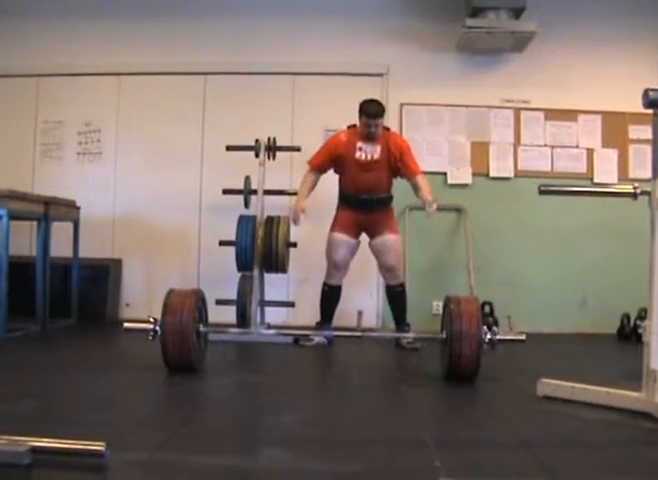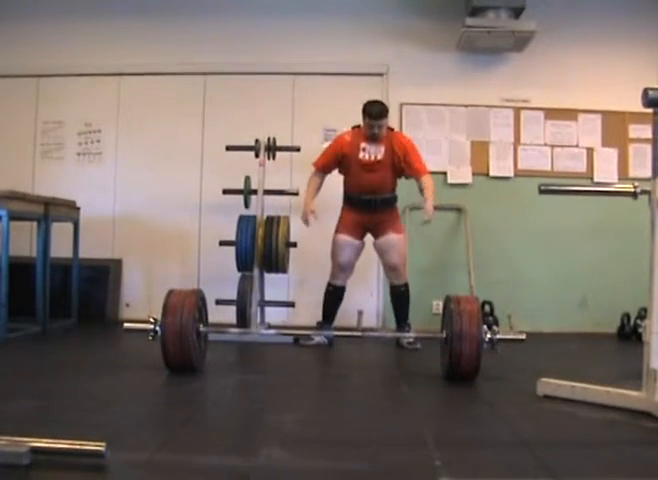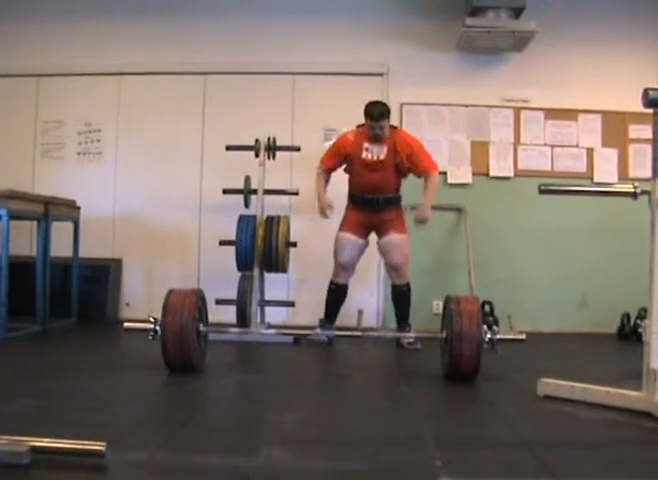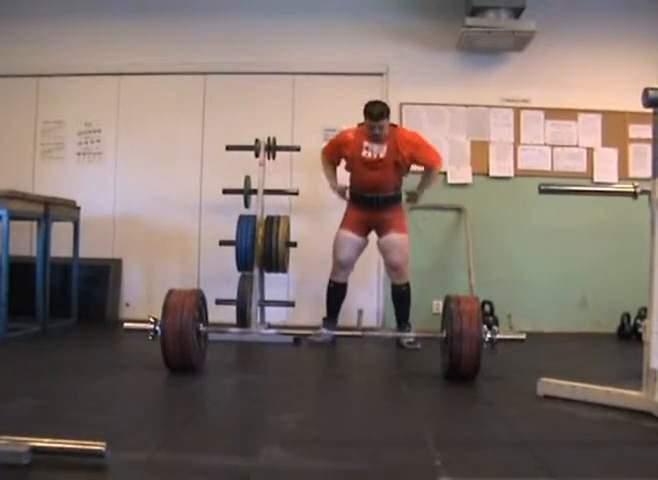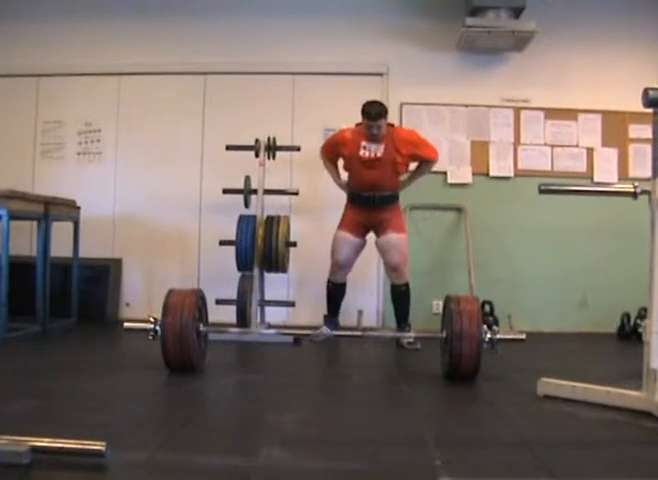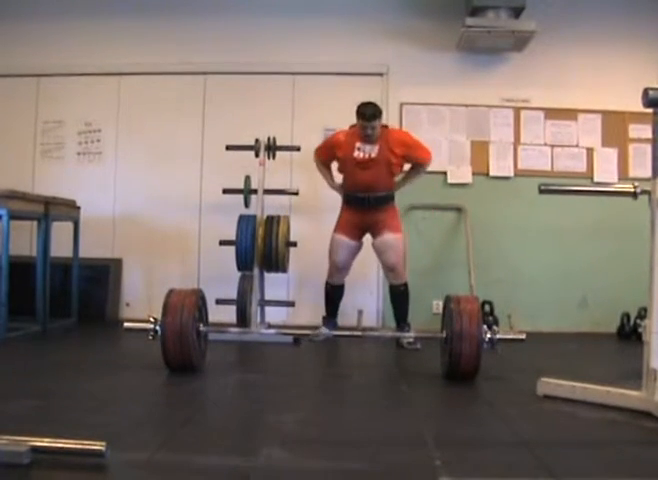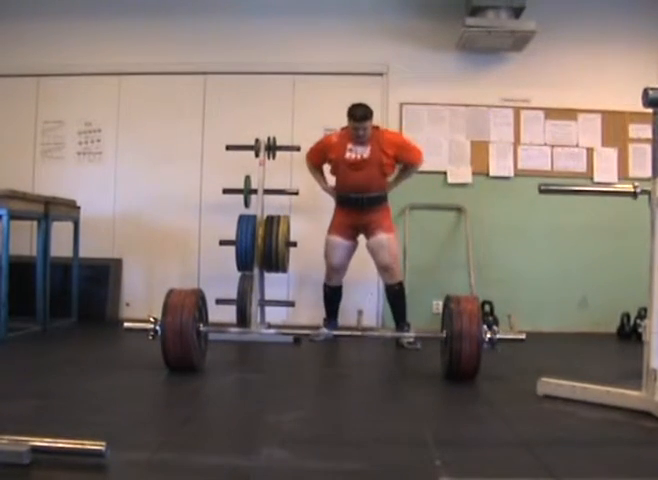
dt=0.1s
person 1, frame 1
left shoulder: (396, 143)
right shoulder: (340, 140)
left elbow: (416, 176)
right elbow: (314, 170)
left wrist: (427, 197)
right wrist: (300, 200)
left hip: (381, 213)
right hip: (348, 211)
left knee: (392, 270)
right knee: (335, 269)
left ankle: (403, 330)
right ankle: (323, 330)
person 1, frame 2
left shoulder: (401, 143)
right shoulder: (345, 141)
left elbow: (422, 175)
right elbow: (320, 171)
left wrist: (428, 201)
right wrist: (308, 201)
left hip: (387, 213)
right hip: (353, 212)
left knee: (397, 270)
right knee: (340, 270)
left ankle: (404, 330)
right ankle: (324, 330)
person 1, frame 3
left shoulder: (405, 142)
right shoulder: (348, 140)
left elbow: (431, 172)
right elbow: (324, 167)
left wrist: (426, 205)
right wrist: (321, 197)
left hip: (390, 212)
right hip: (356, 211)
left knee: (399, 269)
right knee: (342, 268)
left ankle: (404, 330)
right ankle: (326, 326)
person 1, frame 4
left shoulder: (406, 139)
right shoulder: (348, 138)
left elbow: (434, 162)
right elbow: (327, 156)
left wrist: (418, 192)
right wrist: (334, 185)
left hip: (391, 211)
right hip: (357, 209)
left knee: (398, 269)
right knee: (340, 266)
left ankle: (404, 329)
right ankle: (329, 324)
person 1, frame 5
left shoulder: (404, 138)
right shoulder: (345, 138)
left elbow: (431, 157)
right elbow: (326, 153)
left wrist: (406, 182)
right wrist: (339, 181)
left hip: (388, 211)
right hip: (355, 209)
left knee: (397, 269)
right knee: (338, 266)
left ankle: (404, 329)
right ankle: (330, 322)
person 1, frame 6
left shoulder: (398, 139)
right shoulder: (340, 140)
left elbow: (424, 159)
right elbow: (319, 157)
left wrist: (399, 183)
right wrist: (333, 184)
left hip: (384, 212)
right hip: (350, 211)
left knee: (395, 269)
right knee: (336, 268)
left ankle: (404, 329)
right ankle: (329, 323)
person 1, frame 7
left shoulder: (390, 140)
right shoulder: (332, 142)
left elbow: (416, 160)
right elbow: (312, 161)
left wrist: (390, 185)
right wrist: (327, 188)
left hip: (377, 212)
right hip: (344, 213)
left knee: (390, 270)
right knee: (333, 269)
left ankle: (403, 329)
right ankle: (330, 324)
